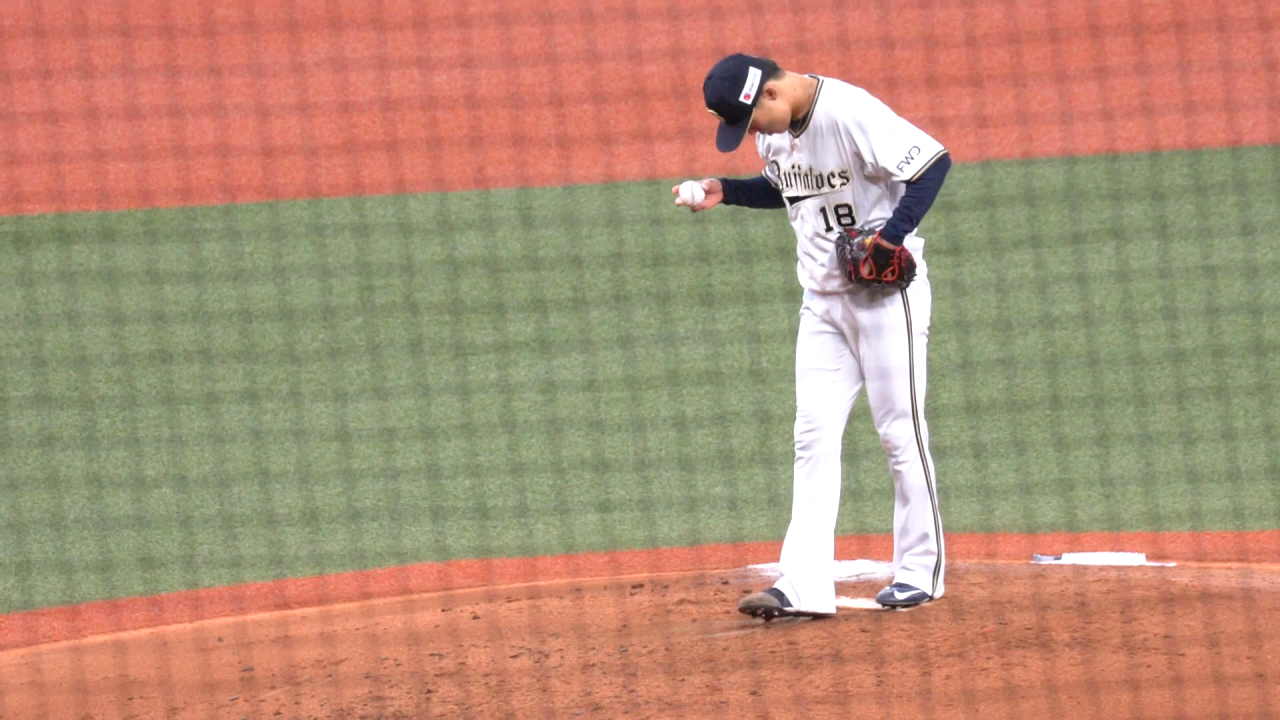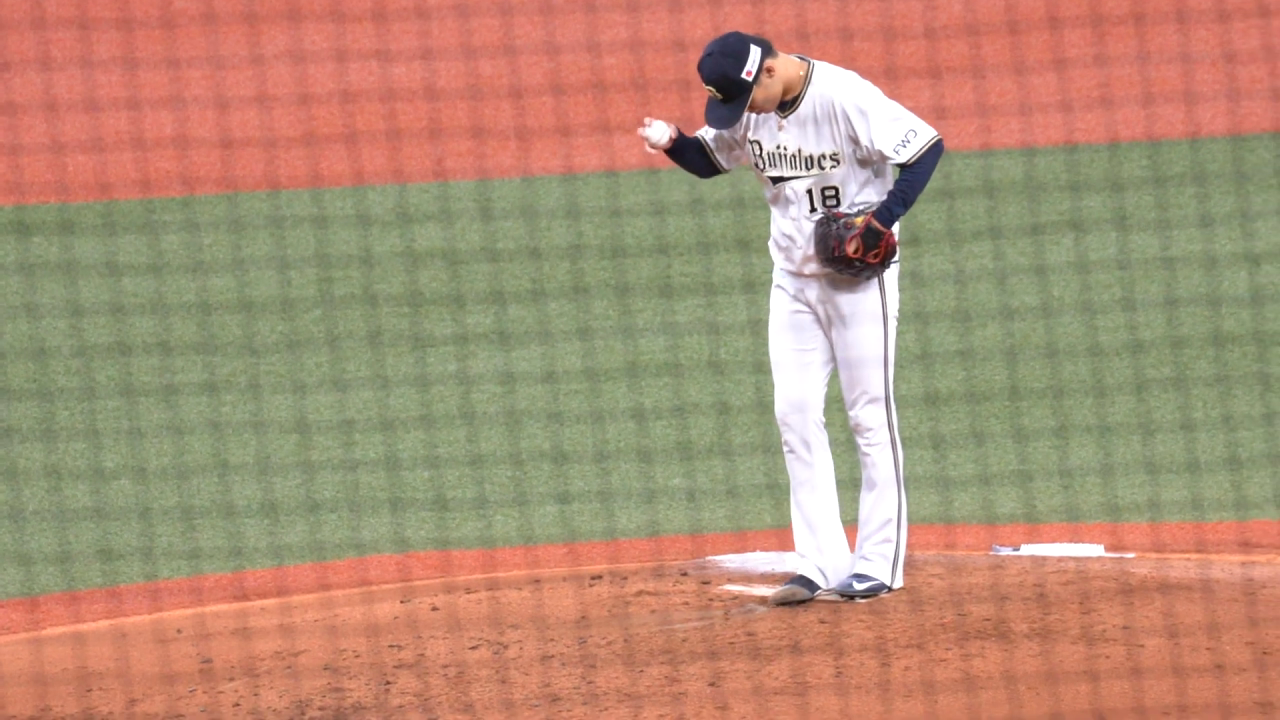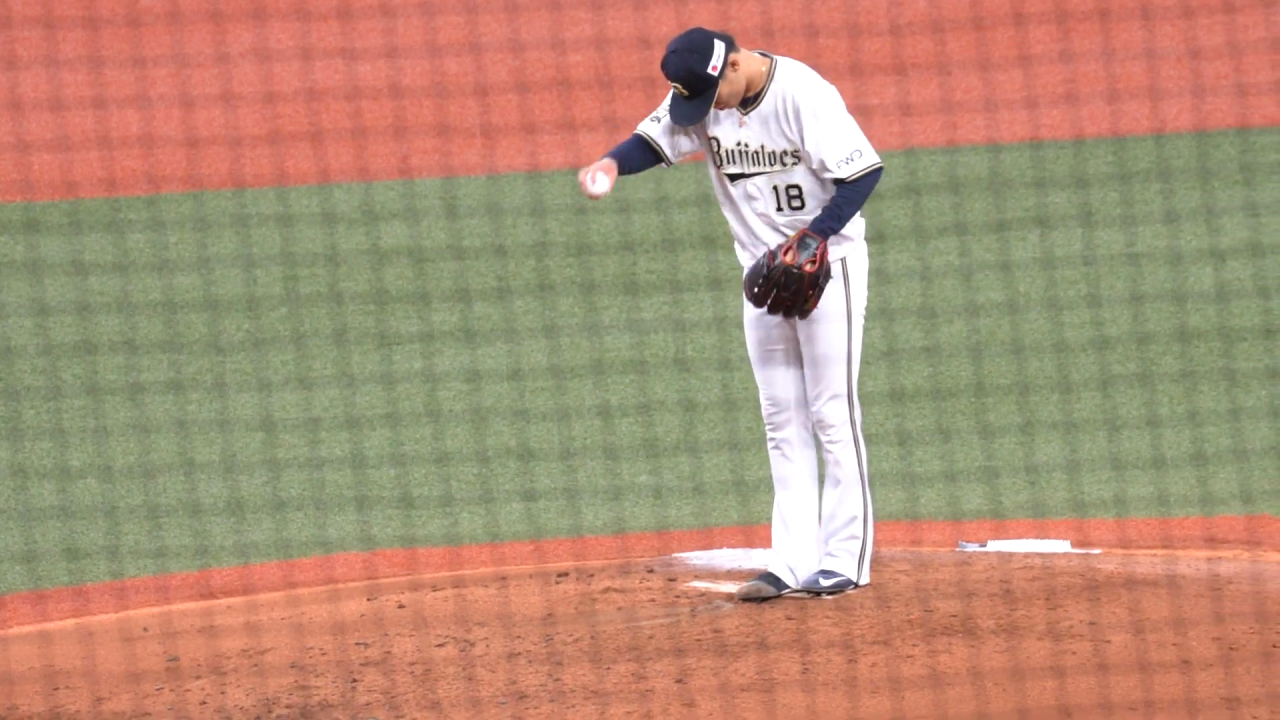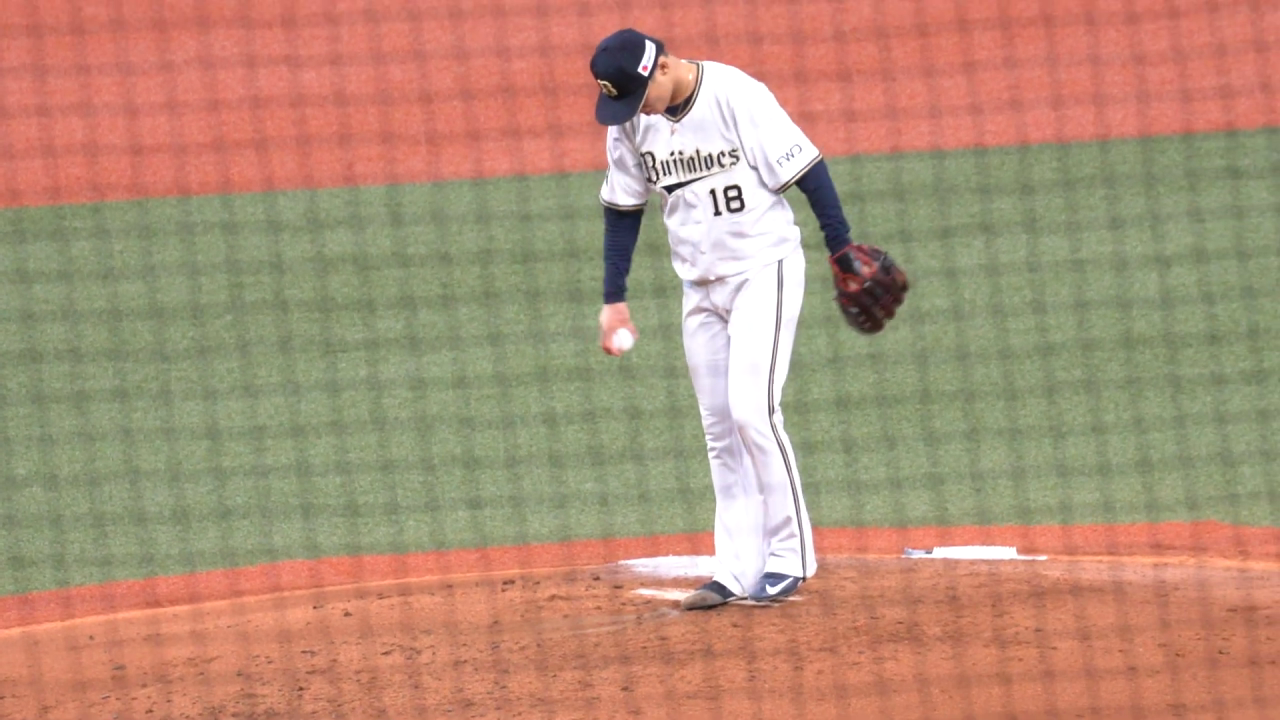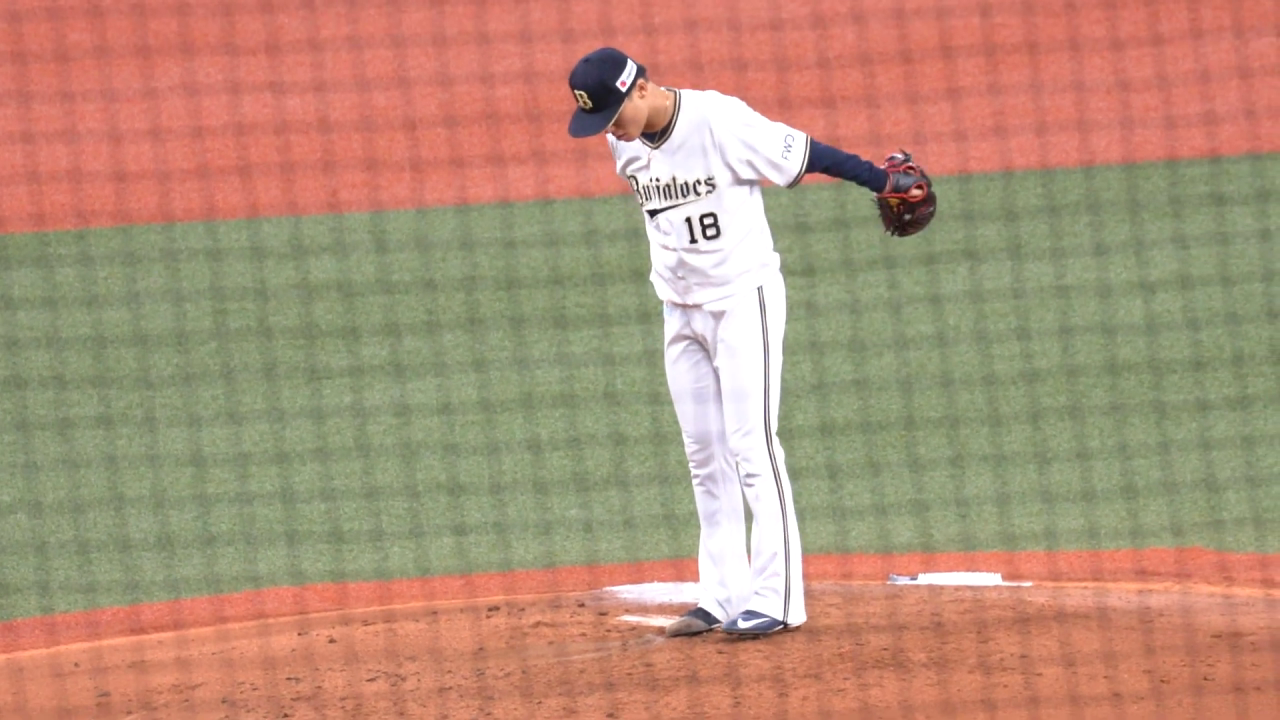
dt=1s
person 1, frame 1
left shoulder: (849, 112)
right shoulder: (773, 128)
left elbow: (934, 161)
left wrist: (893, 235)
right wrist: (725, 191)
left hip: (885, 291)
right hip: (822, 297)
left knee: (899, 429)
right knee: (814, 434)
left ankle: (920, 571)
right ankle: (802, 584)
person 1, frame 2
left shoulder: (844, 95)
right shoulder: (744, 104)
left elbow: (927, 146)
right elbow: (710, 159)
left wrist: (884, 218)
right wrist: (672, 141)
left hip: (859, 275)
right hip: (793, 278)
left knee: (869, 415)
right knee: (795, 415)
left ankle: (878, 562)
right ankle: (822, 563)
person 1, frame 3
left shoulder: (805, 94)
right shoulder: (699, 95)
left elbow: (865, 170)
right elbow: (654, 142)
left wrist: (816, 235)
right wrist: (611, 163)
left hip: (828, 265)
right hip: (762, 273)
left knee: (832, 412)
right knee: (781, 417)
left ankle: (844, 559)
right ankle: (793, 562)
person 1, frame 4
left shoulder: (738, 95)
right shoulder: (629, 120)
left elbow: (806, 168)
right elbow: (623, 209)
left wrist: (843, 250)
right wrist: (615, 298)
left hip: (763, 271)
right hip: (699, 285)
left knee: (752, 413)
right knee: (719, 427)
left ankle: (789, 555)
right ankle: (738, 569)
person 1, frame 5
left shoulder: (721, 119)
right shoulder: (624, 143)
left elbow: (807, 154)
left wrist: (883, 181)
left hip: (744, 299)
right hip: (680, 309)
left knee: (752, 446)
right knee: (705, 455)
left ankle: (776, 598)
right ankle: (723, 596)
